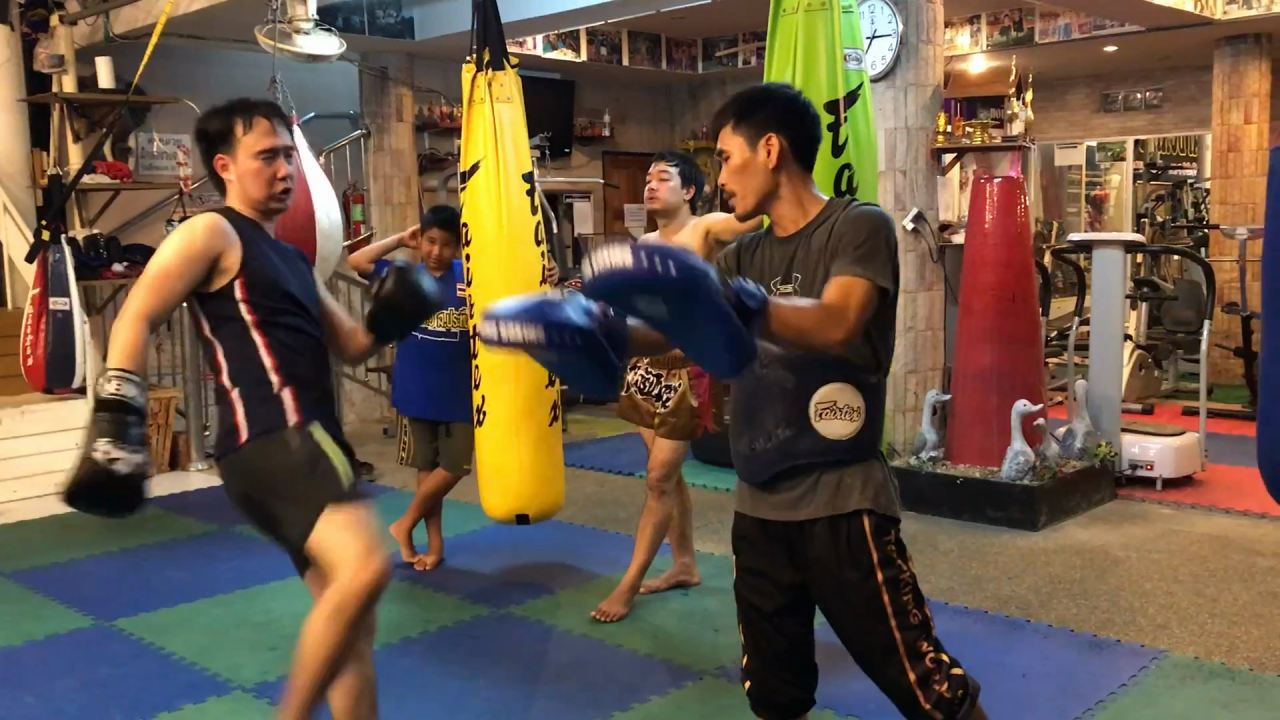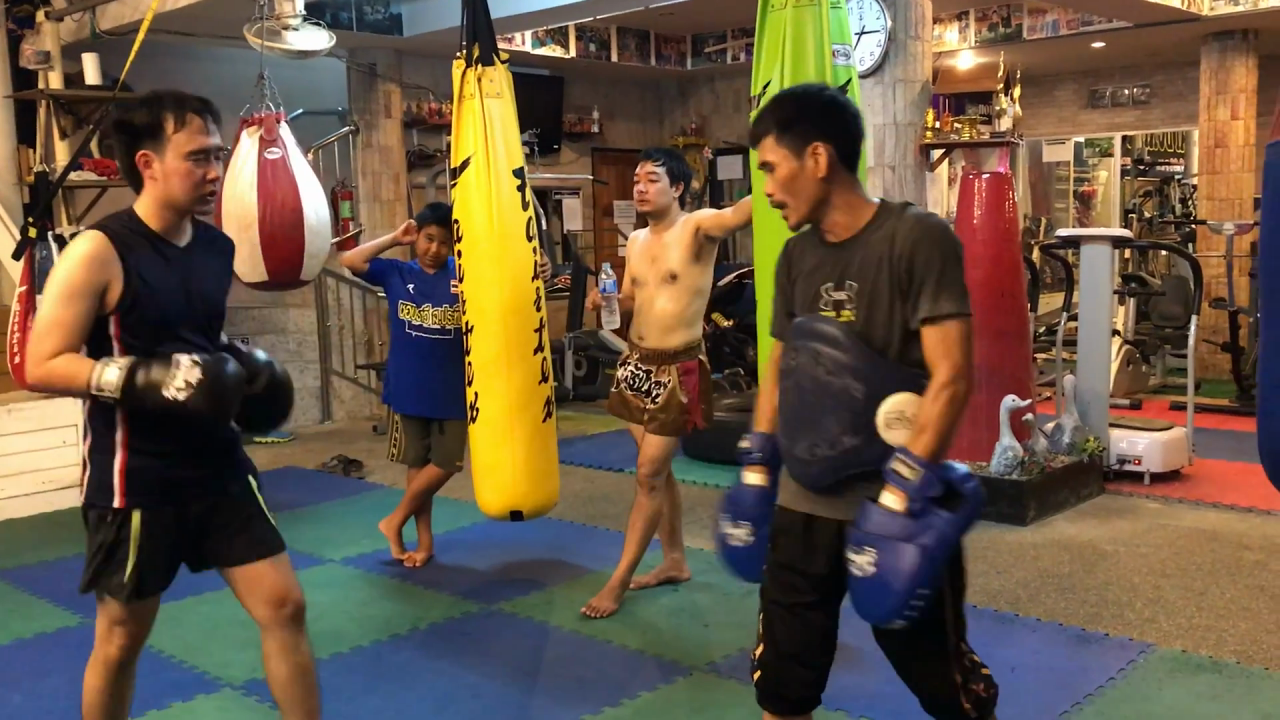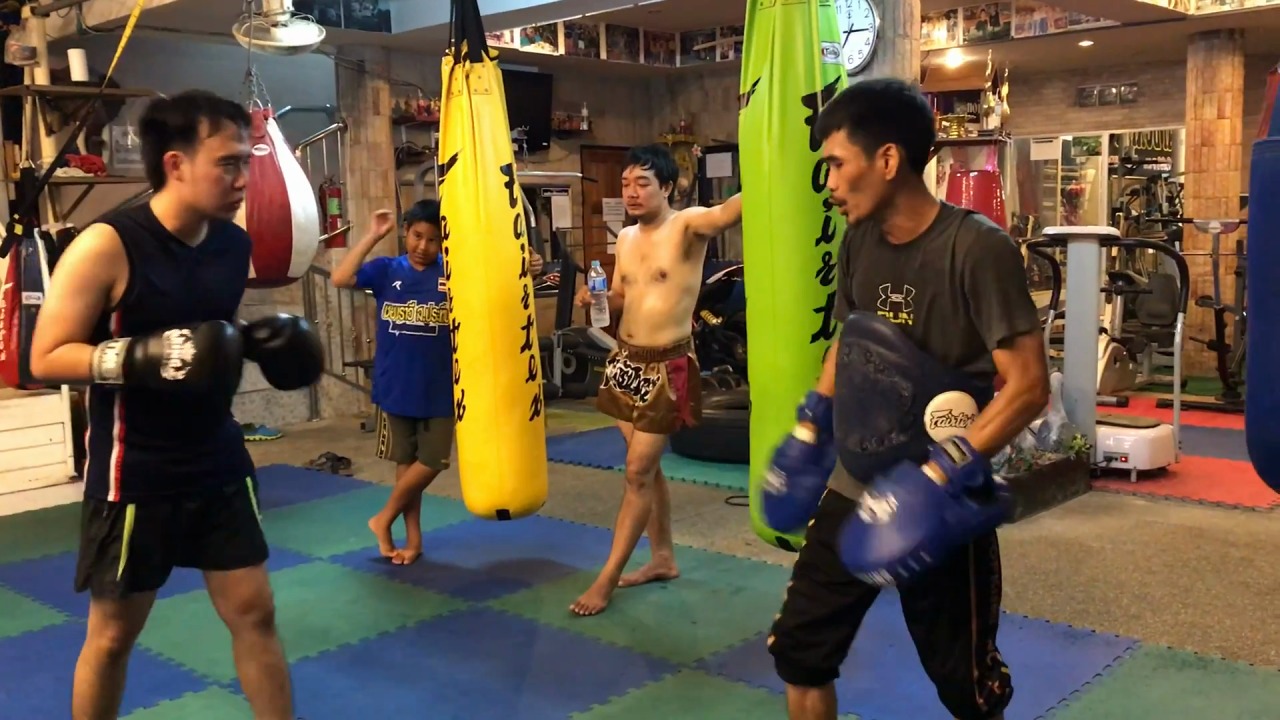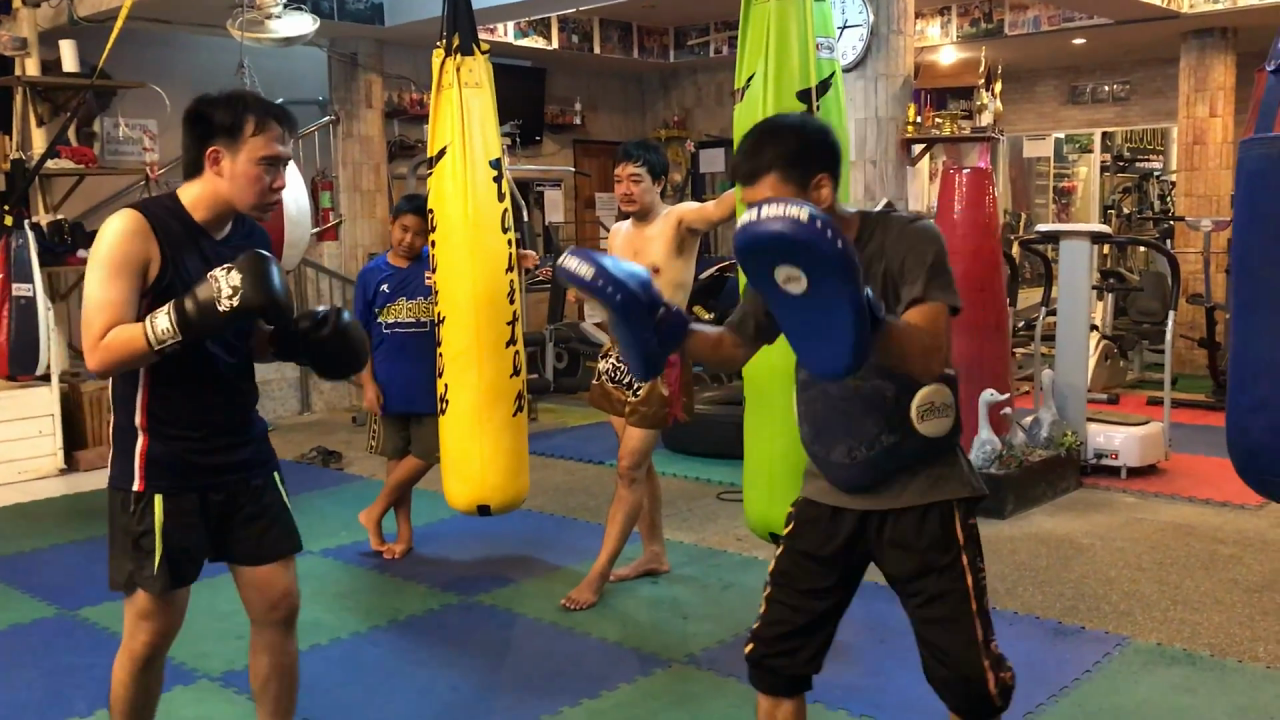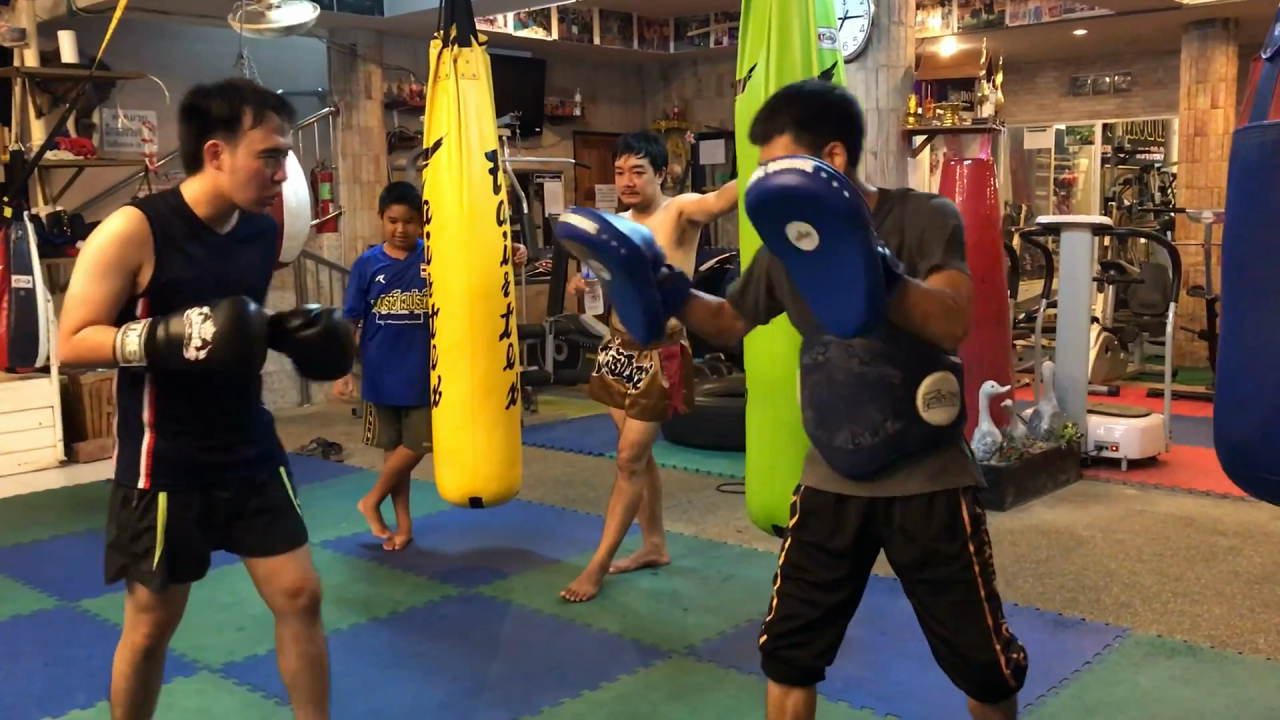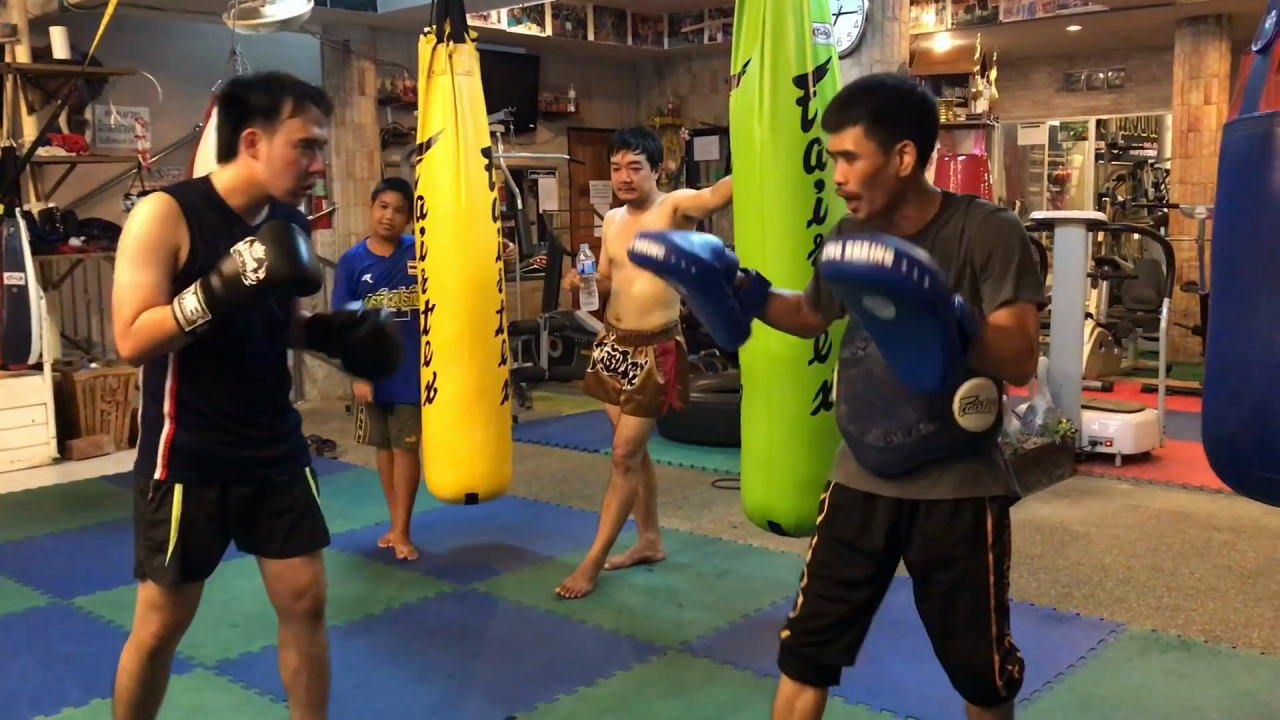
dt=0.4s
person 1, frame 1
left shoulder: (860, 227)
right shoulder: (748, 253)
left elbow: (836, 326)
right elbow: (672, 331)
left wrist: (717, 296)
right wrist: (592, 325)
left hip: (842, 504)
right hip: (762, 507)
person 1, frame 2
left shoulder: (919, 237)
right shoulder: (796, 257)
left elbow: (951, 377)
left wrist: (903, 493)
right wrist: (756, 471)
right hip: (804, 504)
person 1, frame 3
left shoulder: (979, 248)
right shoulder: (857, 242)
left elbow: (1027, 385)
right wrist: (809, 428)
right hip: (854, 489)
right knee: (799, 648)
person 1, frame 4
left shoulder: (908, 240)
left elbow: (927, 356)
right elbow: (733, 344)
left hip: (922, 491)
right hip: (829, 494)
right knee: (774, 657)
person 1, frame 5
left shoulder: (925, 219)
right shoulder: (786, 243)
left elbow: (952, 325)
right elbow: (730, 320)
left wrist: (867, 263)
right wrist: (666, 288)
left hip: (929, 480)
right hip: (834, 482)
left knee: (985, 664)
right knee: (788, 649)
person 1, frame 6
left shoulder: (988, 233)
right shoulder: (852, 234)
left elbow: (1019, 364)
right elbow: (813, 315)
left hip: (958, 486)
right hip: (862, 481)
right knee: (809, 646)
person 2, frame 1
left shoulder: (288, 259)
right shoulder: (210, 234)
left elbow: (352, 345)
right elbow: (133, 323)
left wrist: (399, 307)
right wrist: (116, 420)
left hip: (304, 443)
right hip: (271, 440)
left knee: (362, 612)
right knee: (362, 572)
person 2, frame 2
left shoulder: (218, 249)
right shoulder: (98, 252)
right elbow: (43, 365)
left wrist: (241, 367)
right wrist: (149, 378)
left hip: (216, 466)
right hip: (134, 480)
left knee: (285, 608)
right knee: (120, 640)
person 2, frame 3
left shoulder: (234, 244)
right shoulder: (106, 246)
right elbow: (48, 357)
left wrist: (259, 342)
right wrist: (145, 357)
left hip: (218, 464)
right hip: (133, 474)
left knee: (254, 614)
right knee: (112, 634)
person 2, frame 4
left shoulder: (252, 238)
right shoulder: (133, 230)
right elbow: (100, 354)
left wrist: (296, 338)
right wrist: (193, 309)
left hip: (244, 456)
right hip: (160, 466)
left knee: (278, 608)
right knee: (151, 628)
person 2, frame 5
left shoulder: (262, 232)
right shoulder: (133, 230)
right elbow: (71, 342)
left wrist: (289, 334)
right wrist: (168, 337)
left hip: (250, 453)
right hip: (164, 462)
left knee: (300, 599)
right knee: (152, 623)
person 2, frame 6
left shoulder: (289, 224)
right shoulder: (164, 215)
right elbow: (131, 340)
left wrist: (328, 330)
right wrist: (220, 288)
left hip: (275, 450)
right hip: (187, 456)
left knee: (304, 602)
right knee: (161, 621)
person 3, frame 1
left shoulder: (708, 230)
right shoulder: (645, 244)
left elbow: (750, 217)
left hip: (688, 372)
right hip: (648, 367)
left knee: (659, 479)
right knee: (668, 471)
left ankle: (629, 584)
right ankle: (684, 565)
person 3, frame 2
left shoulder: (699, 226)
right shoulder: (635, 240)
left elbow: (739, 213)
right wrist: (605, 300)
left hip: (678, 369)
right hip: (636, 364)
left knee: (650, 474)
right knee: (658, 468)
left ankle: (619, 579)
right ankle: (674, 560)
person 3, frame 3
left shoulder: (688, 224)
right shoulder: (625, 237)
left elbow: (728, 212)
right wrist: (595, 298)
left hip: (667, 367)
right hip: (626, 362)
left knee: (638, 472)
right knee: (646, 466)
left ankle: (608, 578)
right ankle: (663, 558)
person 3, frame 4
left shoulder: (681, 219)
right shoulder: (617, 232)
left elbow: (722, 207)
right hip: (620, 356)
left knee: (629, 467)
right knee: (638, 460)
left ankle: (599, 572)
right ankle: (654, 552)
person 3, frame 5
left shoulder: (682, 211)
left elbow: (723, 199)
right wrist: (588, 284)
left hip: (659, 354)
right hip: (618, 348)
left knee: (629, 459)
right knee: (638, 453)
left ankle: (598, 564)
right ankle: (654, 545)
person 3, frame 6
left shoulder: (677, 208)
right shoulder: (611, 220)
left elbow: (719, 193)
right wrist: (582, 281)
left hip: (654, 350)
right hip: (612, 345)
left knee: (625, 455)
right knee: (633, 448)
left ankle: (593, 560)
right ankle: (649, 541)
person 4, frame 1
left shoulder: (471, 275)
right elbow: (356, 261)
right wrist: (402, 238)
left hip: (459, 396)
right hip: (417, 393)
left knee: (455, 466)
right knee: (426, 466)
left ankle: (406, 524)
right ankle: (434, 541)
person 4, frame 2
right shoulder: (396, 273)
right elbow: (350, 261)
left wrist: (536, 269)
right wrist: (394, 238)
left hip: (452, 390)
right hip: (408, 389)
left knee: (444, 464)
right knee: (417, 464)
left ankle: (395, 520)
right ankle: (424, 539)
person 4, frame 3
right shoulder: (387, 269)
right elbow: (340, 279)
right wrist: (373, 236)
left hip: (437, 389)
right hip: (395, 387)
left knee: (431, 461)
right knee: (406, 461)
left ankle: (385, 519)
right ankle: (413, 535)
person 4, frame 4
right shoulder: (371, 273)
right elbow: (359, 333)
left wrist: (517, 258)
right wrist: (368, 382)
left hip: (430, 383)
right hip: (389, 384)
left knee: (423, 454)
right knee: (397, 456)
left ankle: (375, 512)
right ankle: (404, 531)
person 4, frame 5
right shoulder: (367, 264)
right elbow: (350, 319)
left wrist: (511, 252)
left hip: (422, 374)
right hip: (381, 375)
left knee: (416, 445)
right knee: (393, 447)
left ankle: (372, 500)
right ankle: (403, 523)
person 4, frame 6
left shoulder: (422, 251)
right shoulder: (352, 261)
left wrist: (499, 248)
right wrist: (358, 376)
left hip: (411, 371)
left knee: (406, 445)
right knee: (384, 446)
left ankle: (402, 530)
right ankle: (395, 523)
